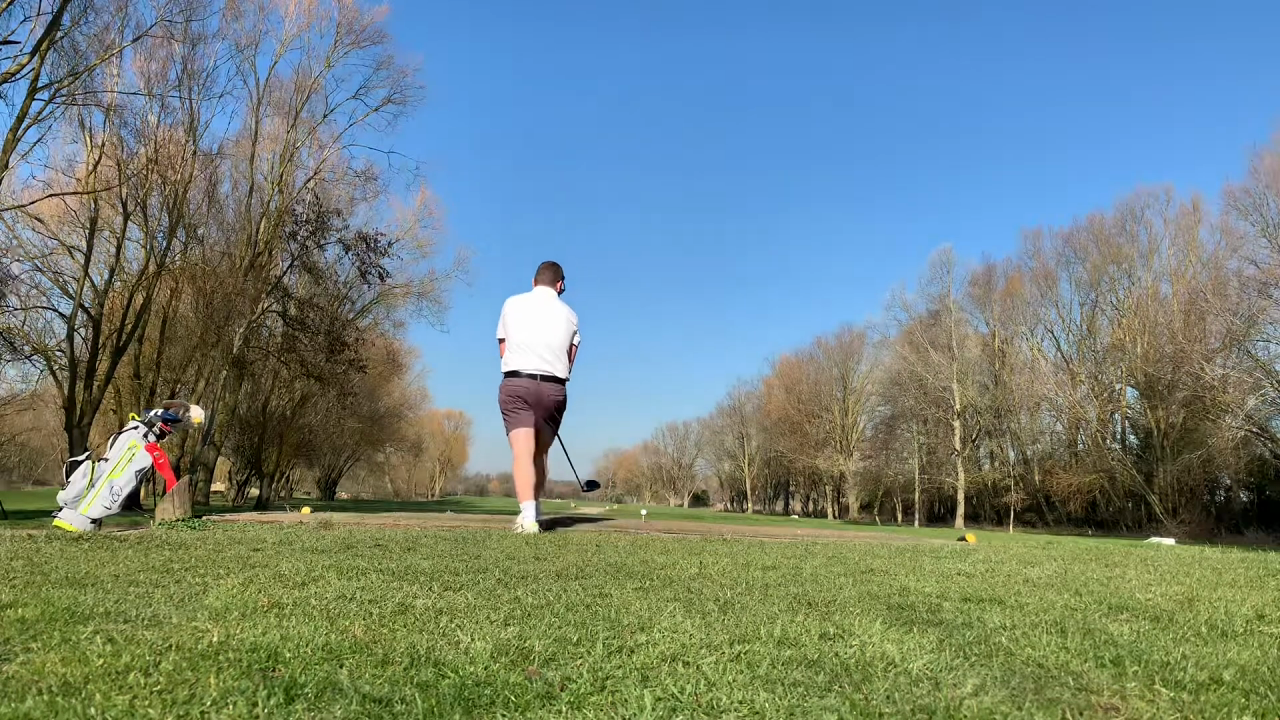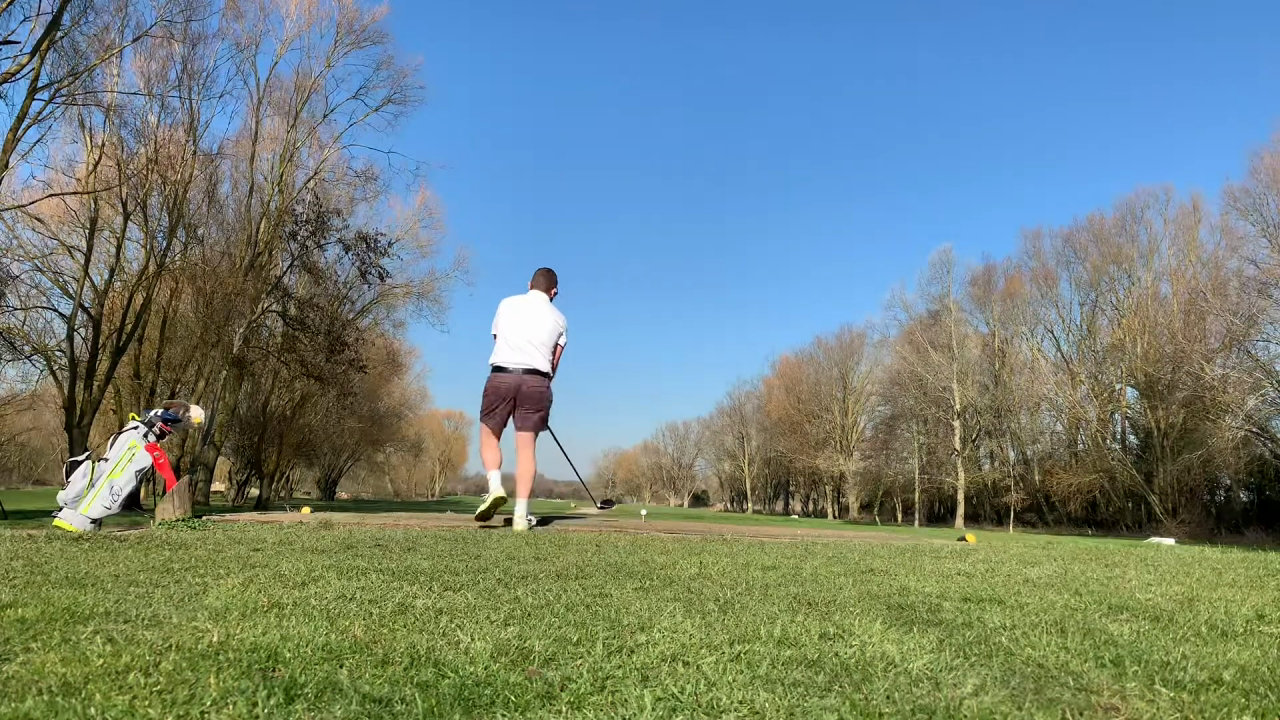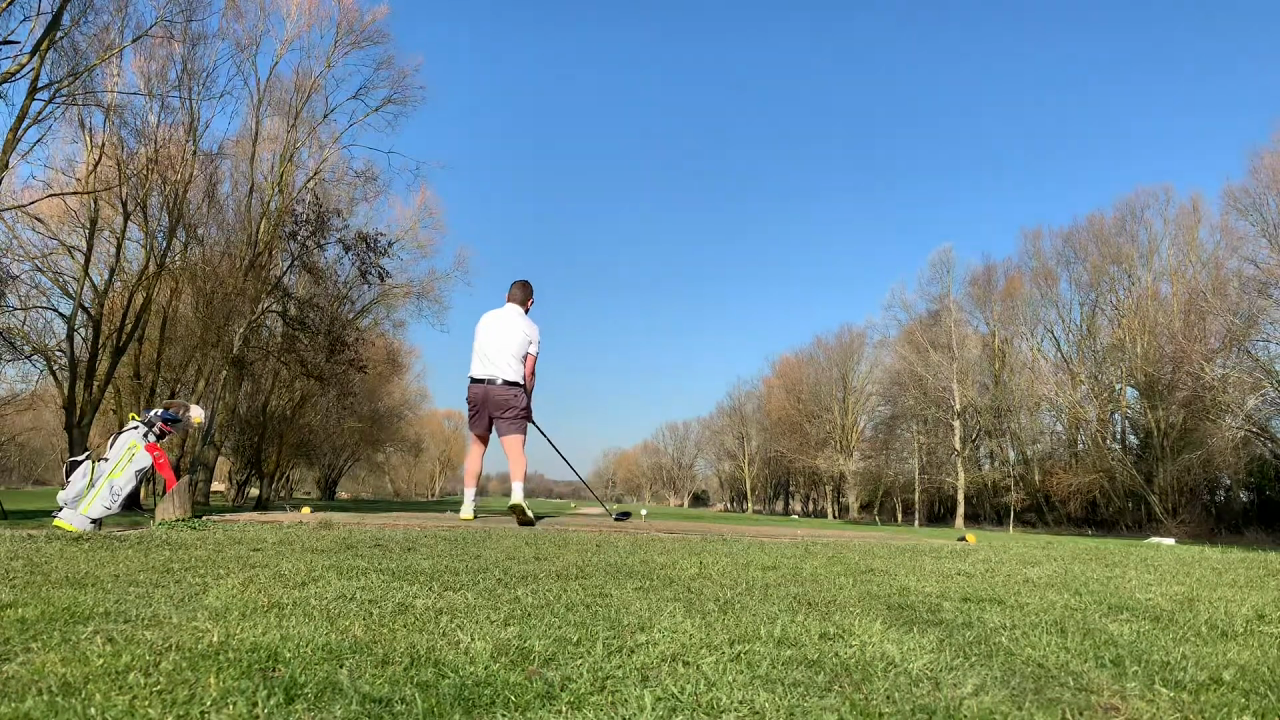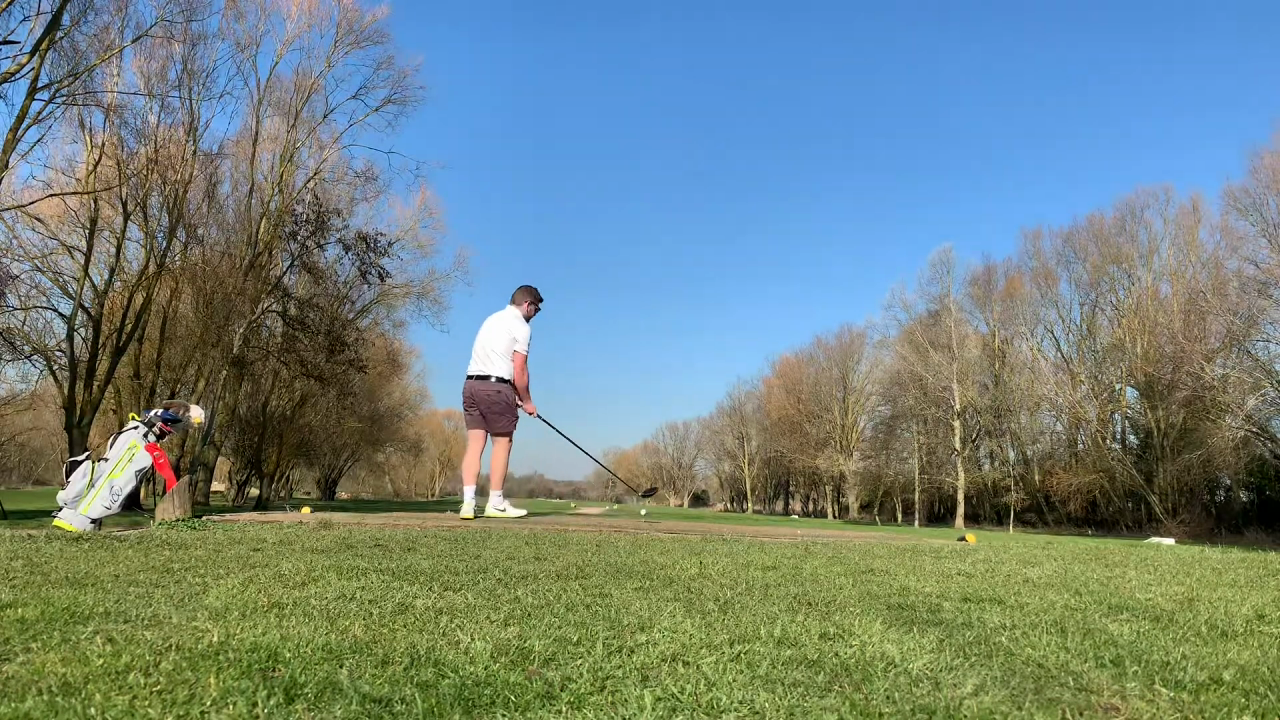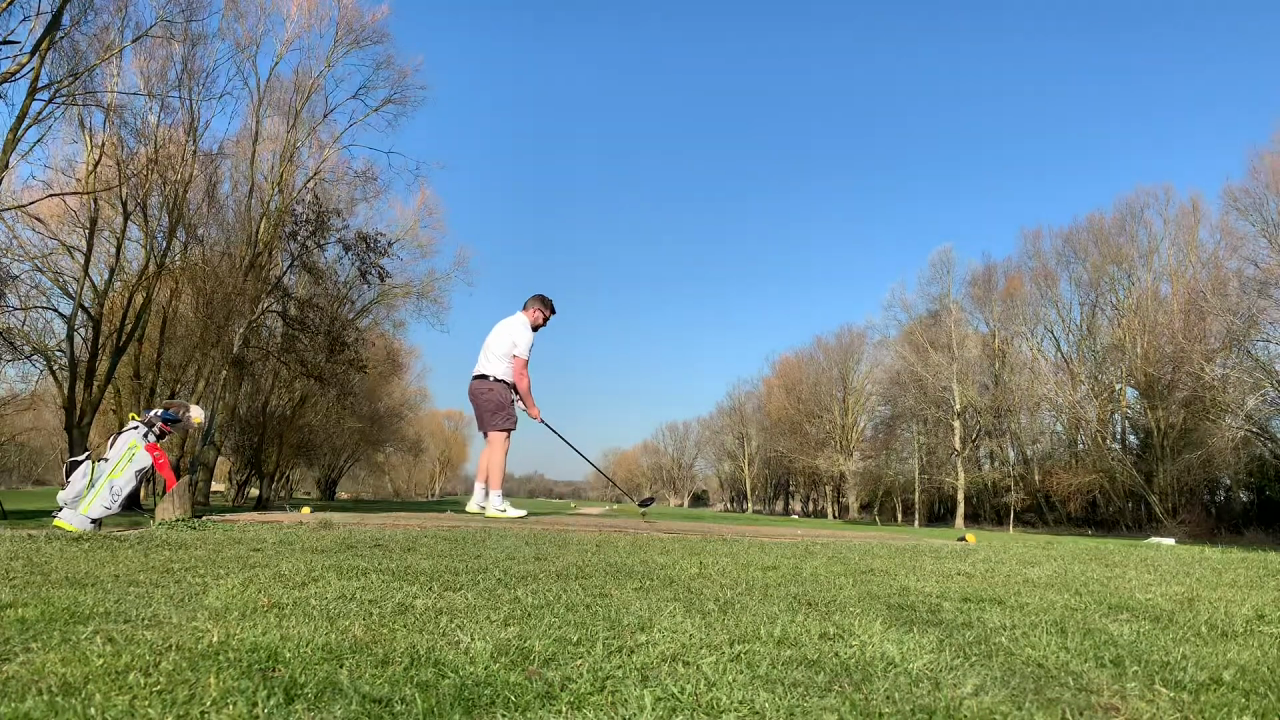
dt=0.4s
person 1, frame 1
left shoulder: (512, 304)
right shoulder: (569, 315)
left elbow: (503, 350)
right elbow: (569, 362)
left hip: (517, 384)
right hip: (553, 388)
left knee: (522, 455)
right knee: (539, 453)
left ankle: (528, 519)
right ankle: (532, 513)
person 1, frame 2
left shoulder: (507, 304)
right shoulder: (558, 317)
right elbow: (554, 362)
left hip: (501, 378)
right hip: (536, 382)
left knee: (489, 439)
right knee: (526, 449)
left ankle: (495, 487)
right ankle: (521, 513)
person 1, frame 3
left shoulder: (486, 318)
right shoulder: (530, 328)
right elbow: (528, 373)
right wrist: (527, 403)
left hip: (477, 387)
right hip: (508, 391)
left knee: (477, 446)
right knee: (515, 450)
left ankle: (468, 504)
right ankle: (517, 496)
person 1, frame 4
left shoulder: (493, 319)
right shoulder: (521, 327)
right elbow: (519, 372)
left wrist: (516, 396)
right wrist: (527, 401)
left hip: (472, 384)
right hip: (496, 388)
left knee: (474, 446)
right knee: (501, 445)
left ankle: (468, 502)
right ankle: (495, 503)
person 1, frame 5
left shoulder: (508, 323)
right shoulder: (524, 332)
right elbow: (520, 375)
left wrist: (519, 397)
right wrist: (531, 406)
left hip: (479, 385)
right hip: (494, 388)
left knee: (492, 444)
right knee: (500, 444)
left ankle: (478, 499)
right ankle: (496, 504)
